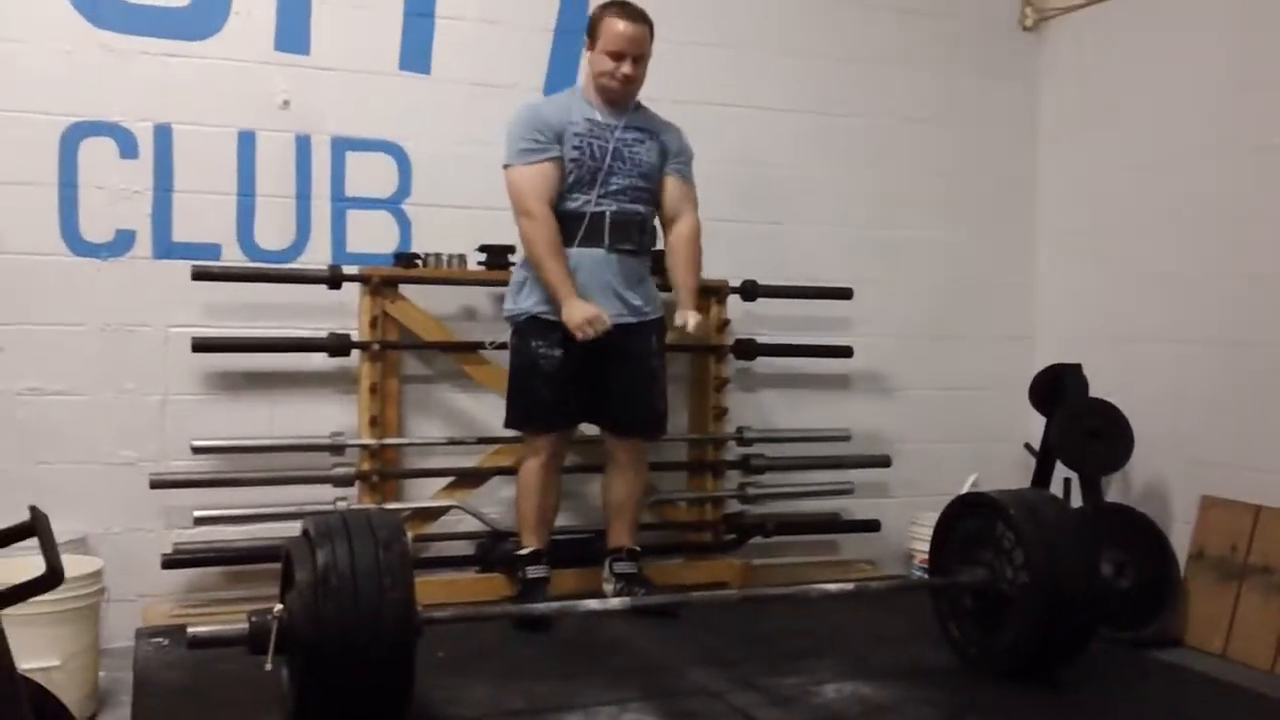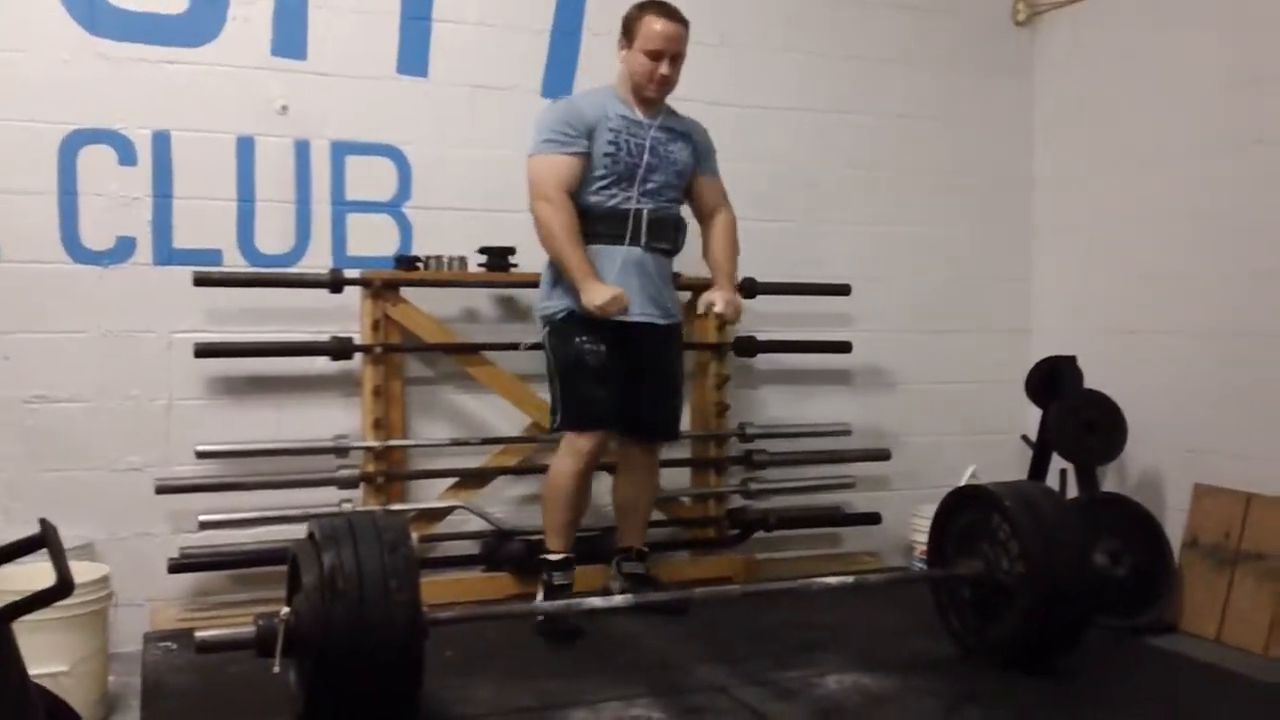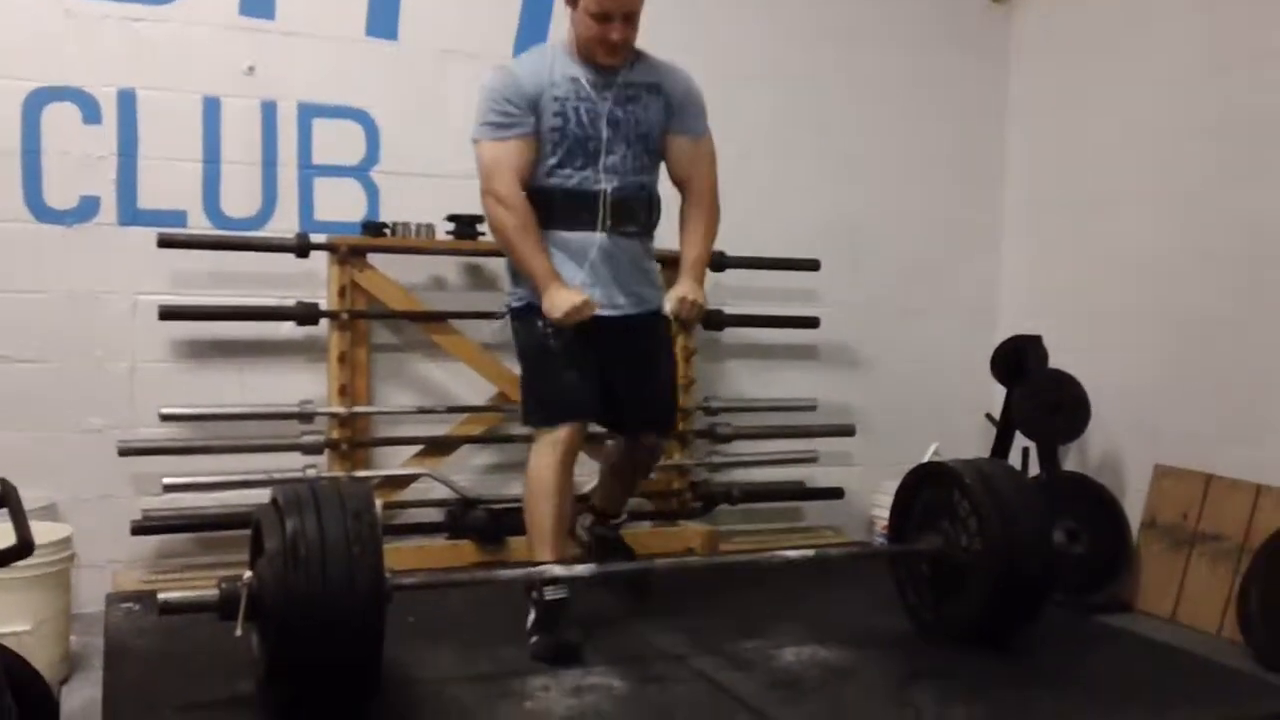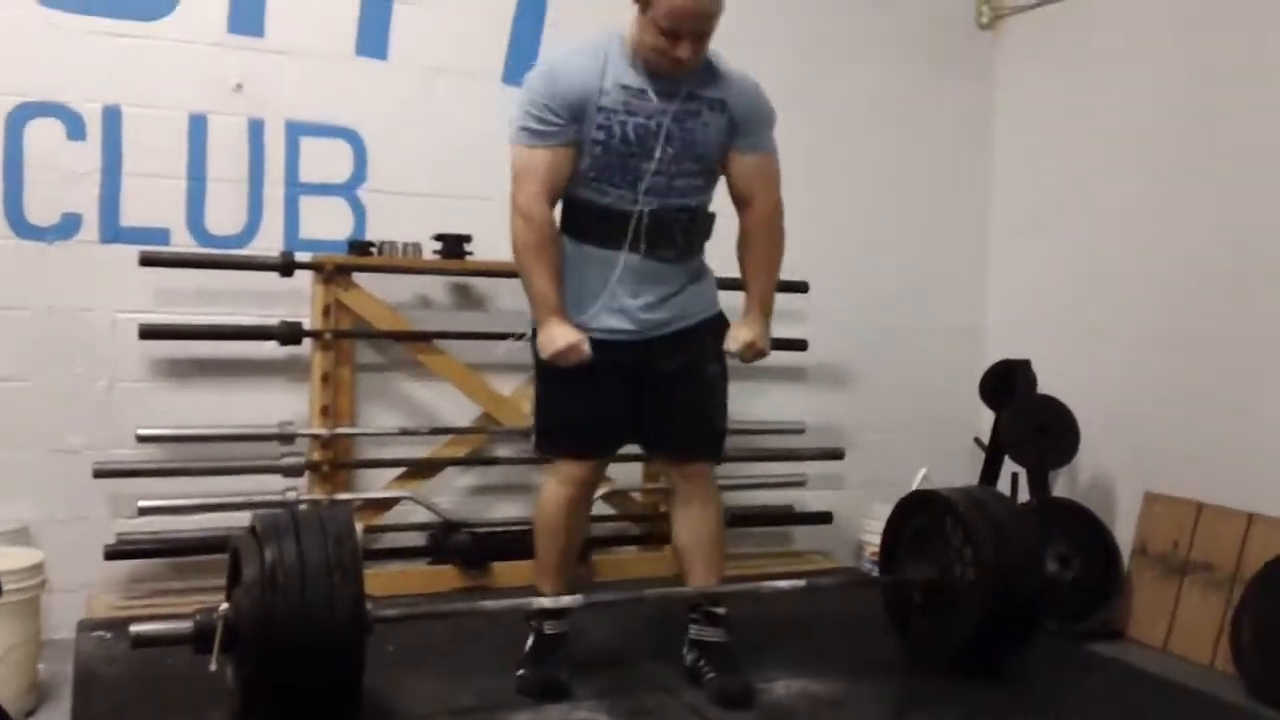
dt=0.5s
person 1, frame 1
left shoulder: (665, 137)
right shoulder: (542, 118)
left elbow: (681, 221)
right elbow: (532, 213)
left wrist: (687, 304)
right wrist: (569, 301)
left hip: (635, 314)
right hip: (550, 313)
left knee: (629, 444)
right knee: (545, 443)
left ankle: (622, 567)
right ankle: (531, 574)
person 1, frame 2
left shoulder: (691, 134)
right shoulder: (574, 114)
left elbow: (717, 215)
right elbow: (549, 202)
left wrist: (724, 286)
right wrist: (591, 287)
left hip: (658, 313)
right hip: (587, 311)
left knee: (643, 444)
right knee: (585, 437)
left ankle: (630, 569)
right ankle: (555, 577)
person 1, frame 3
left shoulder: (671, 87)
right shoulder: (521, 81)
left elbow: (699, 186)
right elbow: (501, 193)
left wrist: (690, 277)
right wrist: (552, 287)
left hip: (637, 295)
right hip: (551, 296)
left knee: (649, 432)
right knee: (561, 433)
left ankle: (599, 522)
right ankle: (548, 597)
person 1, frame 4
left shoulder: (740, 99)
right shoulder: (567, 80)
left elbow: (760, 208)
right elbow: (531, 205)
left wrist: (755, 314)
right wrist: (551, 318)
left hip: (684, 316)
right hip: (585, 316)
left knee: (693, 471)
right knee: (575, 470)
left ankle: (707, 632)
right ankle: (548, 630)
